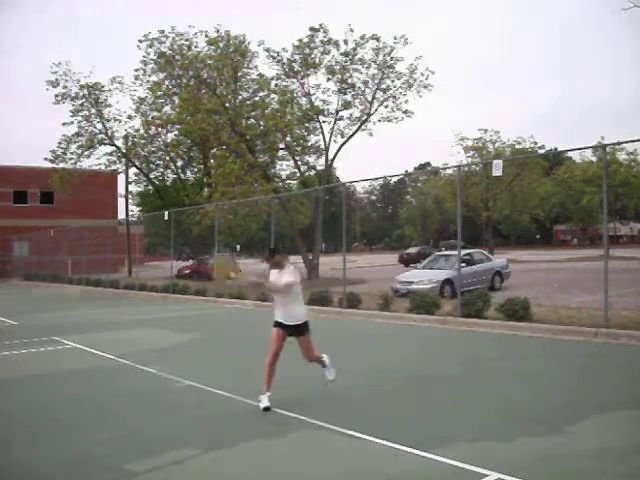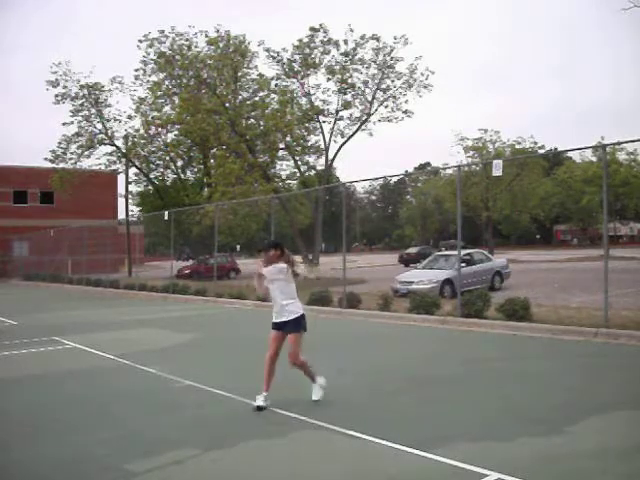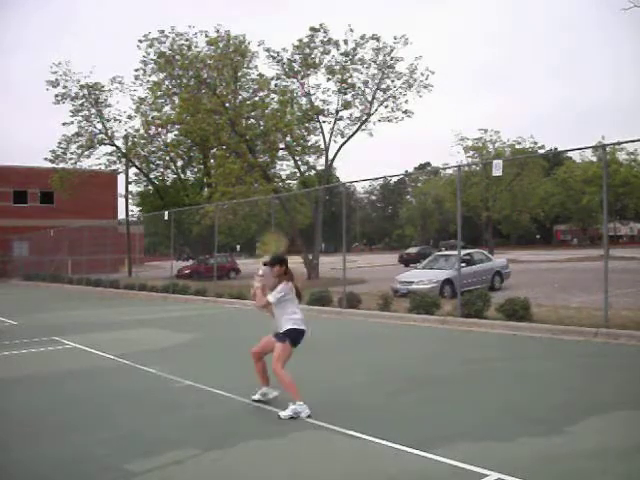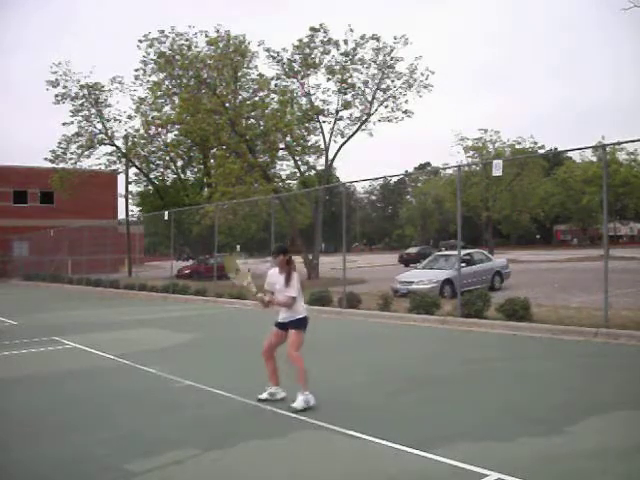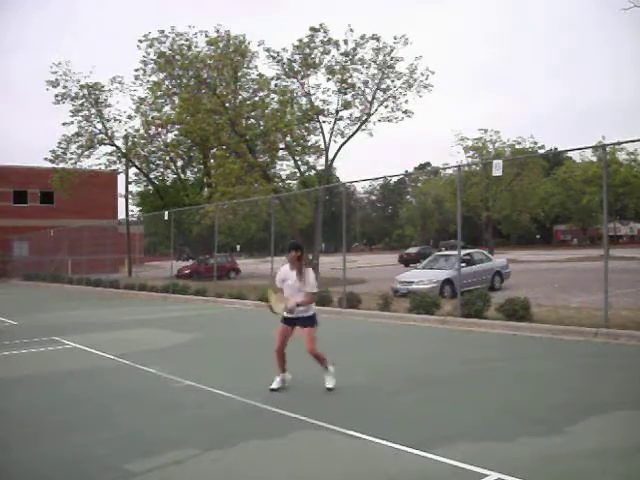
dt=0.2s
person 1, frame 1
left shoulder: (292, 271)
right shoulder: (273, 273)
left elbow: (280, 288)
right elbow: (273, 292)
left hip: (298, 320)
right hip: (281, 321)
left knee: (310, 356)
right knee: (272, 356)
left ankle: (323, 360)
right ankle: (265, 395)
person 1, frame 2
left shoulder: (281, 268)
right shoulder: (271, 272)
left elbow: (259, 270)
right elbow: (262, 290)
left wrist: (260, 266)
left hip: (294, 317)
right hip: (279, 318)
left knee: (294, 360)
right knee: (271, 356)
left ankle: (316, 381)
right ankle: (264, 395)
person 1, frame 3
left shoulder: (285, 286)
right shoulder: (277, 285)
left elbow: (262, 304)
right elbow: (272, 310)
left wrist: (258, 289)
right wrist: (258, 291)
left hip: (293, 330)
right hip: (284, 329)
left knee: (277, 367)
right knee: (255, 353)
left ankle: (299, 406)
right ankle: (266, 389)
person 1, frame 4
left shoulder: (292, 276)
right shoulder: (272, 273)
left elbow: (289, 303)
right elbow: (270, 295)
left wrist: (270, 300)
right wrist: (266, 300)
left hip: (297, 318)
right hip: (283, 319)
left knee: (293, 354)
right knee: (267, 349)
left ankle: (305, 395)
right ankle: (275, 389)
person 1, frame 5
left shoulder: (308, 273)
right shoulder: (283, 271)
left elbow: (312, 298)
right elbow: (281, 292)
left wrist: (296, 304)
right wrist: (286, 303)
left hip: (306, 315)
right hip: (289, 315)
left knee: (311, 350)
right knee: (279, 348)
left ankle: (328, 369)
right ankle: (283, 376)
